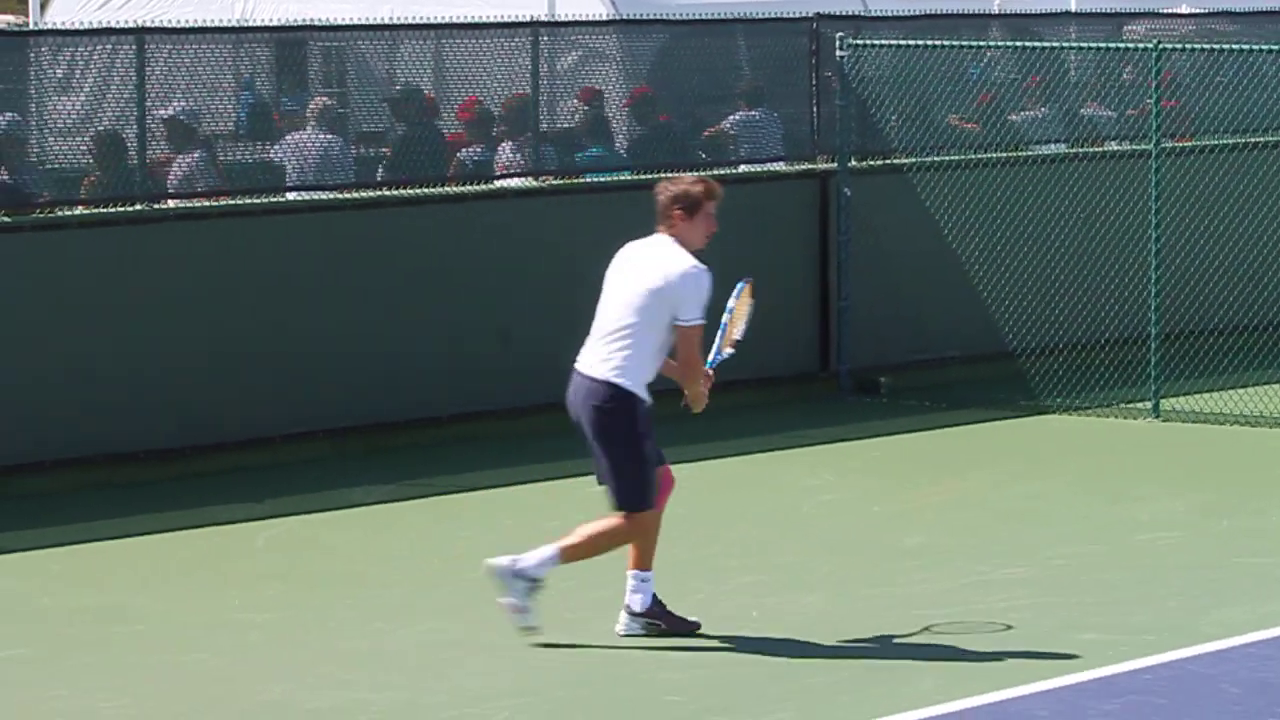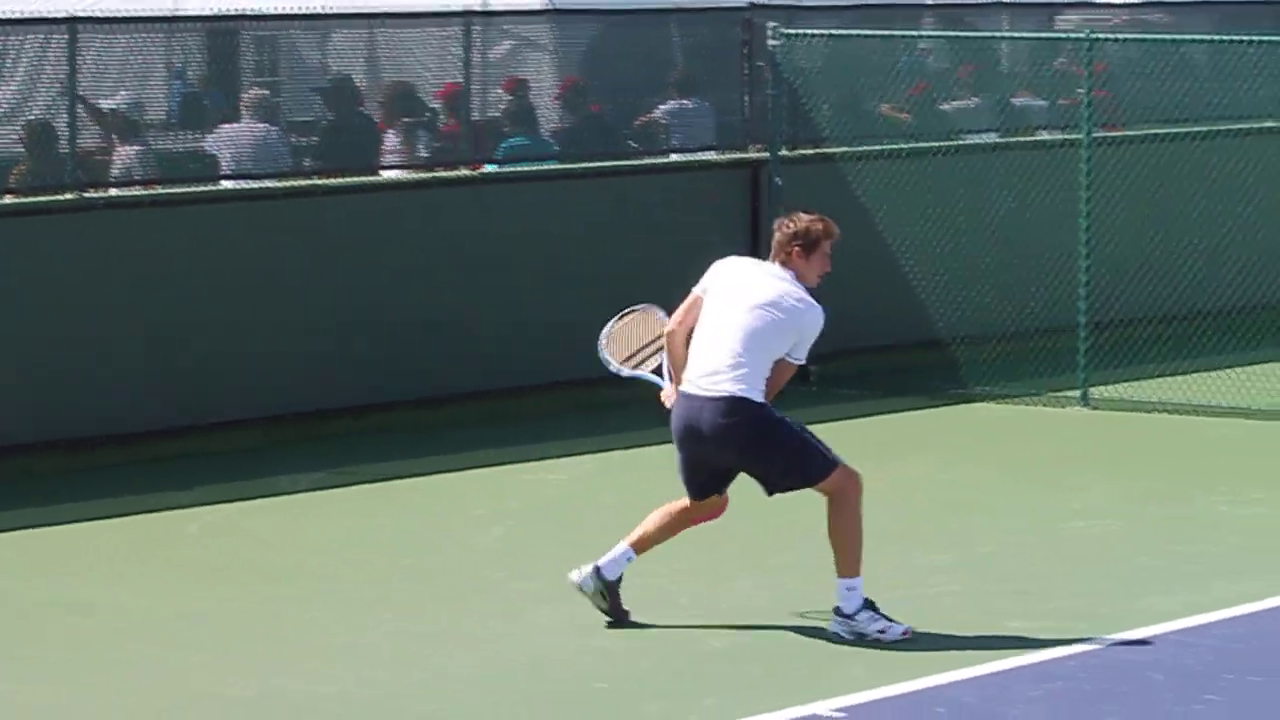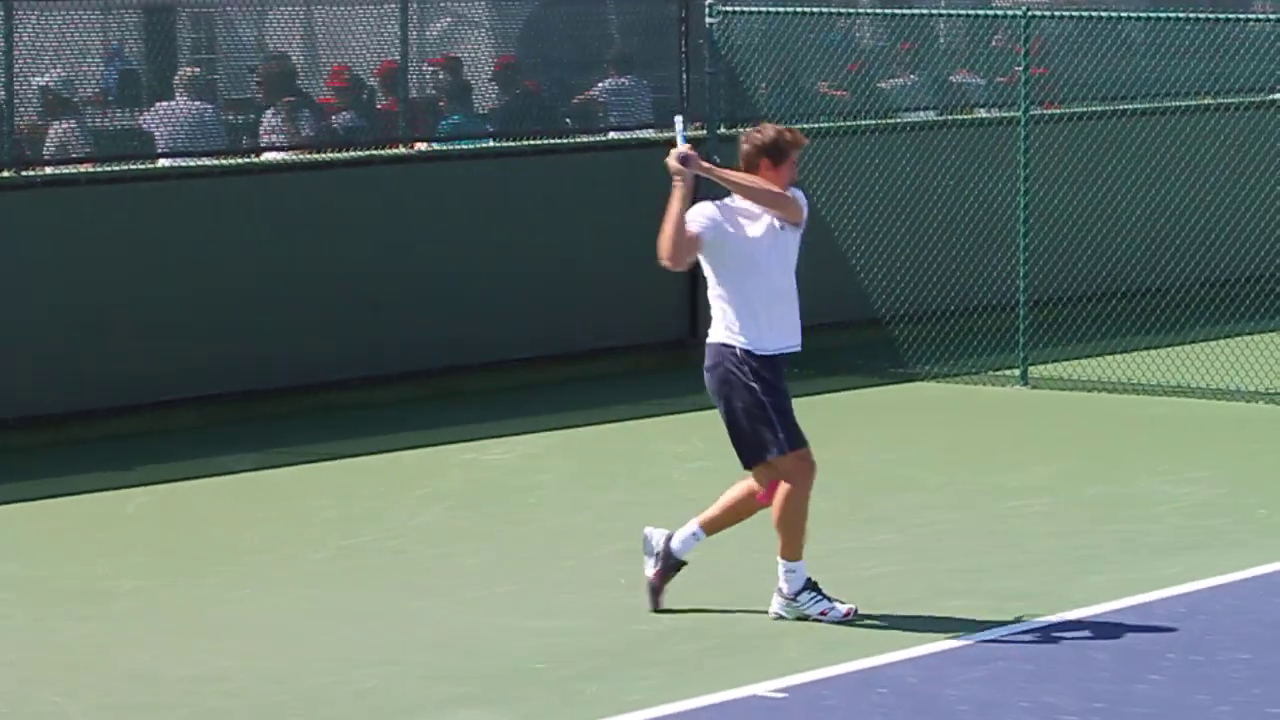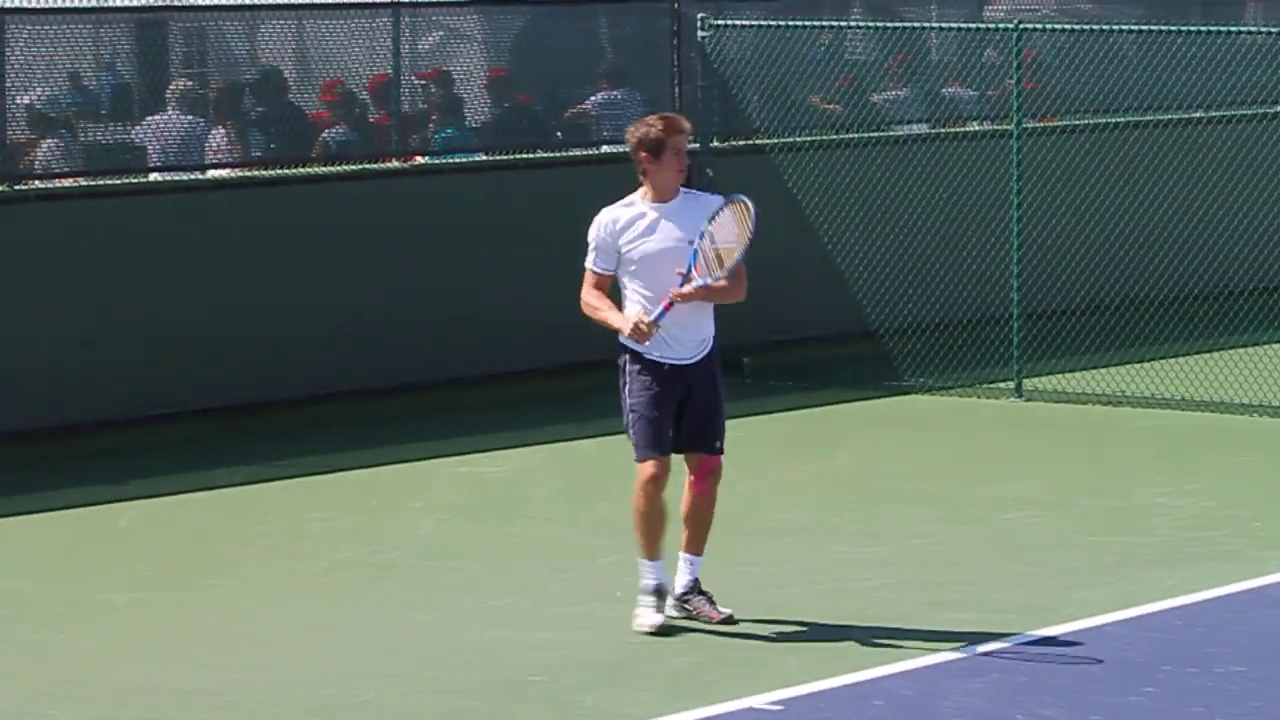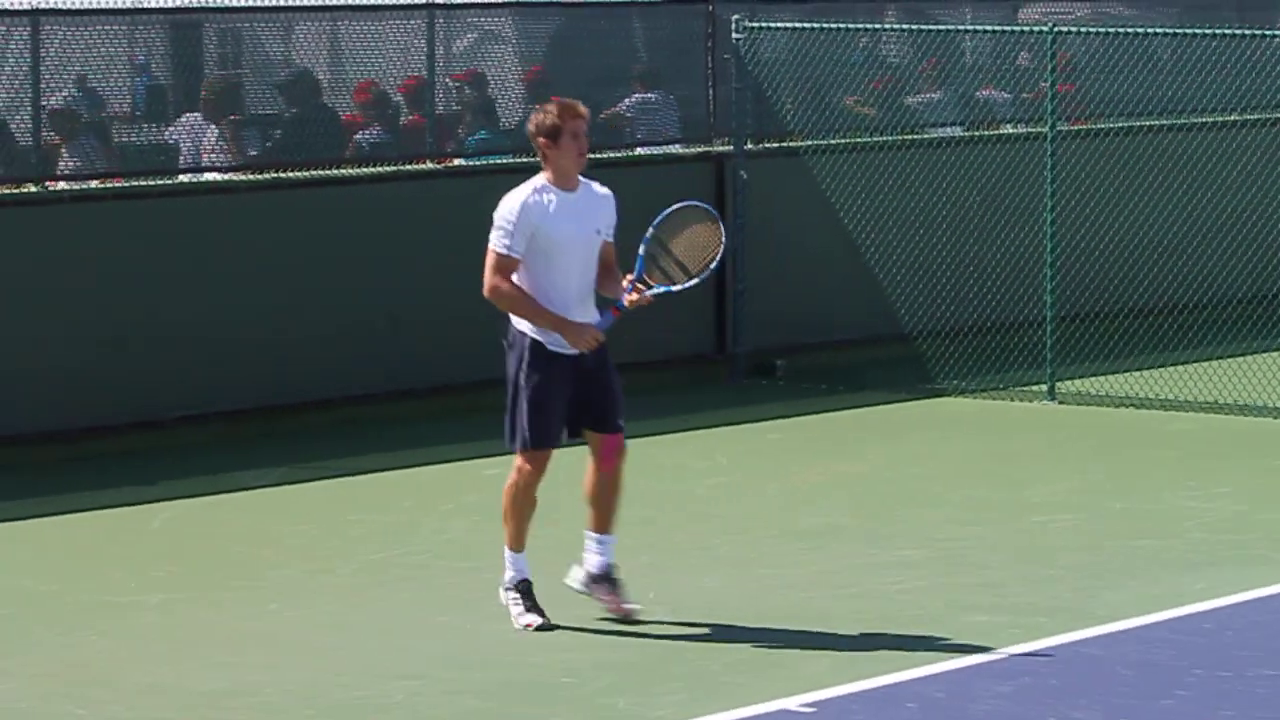
dt=0.5s
person 1, frame 1
left shoulder: (632, 252)
right shoulder: (691, 273)
right elbow: (689, 360)
left wrist: (678, 373)
right wrist: (698, 393)
left hip: (601, 388)
right hip: (611, 399)
left knee: (660, 484)
right knee: (634, 521)
left ankle: (641, 605)
right ankle: (524, 567)
person 1, frame 2
left shoulder: (726, 268)
right shoulder: (808, 312)
left elbow: (676, 330)
right elbow: (770, 387)
left hip: (688, 411)
right hip: (735, 414)
left knee: (704, 504)
right knee: (846, 486)
left ankle: (603, 573)
right ankle: (852, 608)
person 1, frame 3
left shoulder: (791, 203)
right shoulder: (713, 215)
left elbow: (780, 203)
right elbow: (673, 259)
left wrist: (709, 171)
right wrist: (682, 189)
left hip: (770, 361)
right hip: (737, 361)
left knee: (772, 479)
right knee: (797, 470)
left ankle: (673, 544)
right ankle: (793, 591)
person 1, frame 4
left shoulder: (711, 209)
right shoulder: (612, 221)
left elbow: (737, 287)
right elbow: (590, 295)
left wrist: (701, 293)
right wrist: (621, 321)
left hip: (701, 359)
right hip: (646, 362)
left knee: (707, 470)
right knee: (653, 472)
left ankle: (686, 586)
right ankle: (652, 587)
person 1, frame 5
left shoulder: (602, 199)
right shoulder: (521, 206)
right elbow: (495, 285)
left wrist: (622, 289)
right wrist: (564, 327)
left hip: (586, 344)
right hip: (537, 347)
left knee: (610, 451)
right knee: (530, 465)
left ankle: (599, 567)
right ankle: (517, 580)
